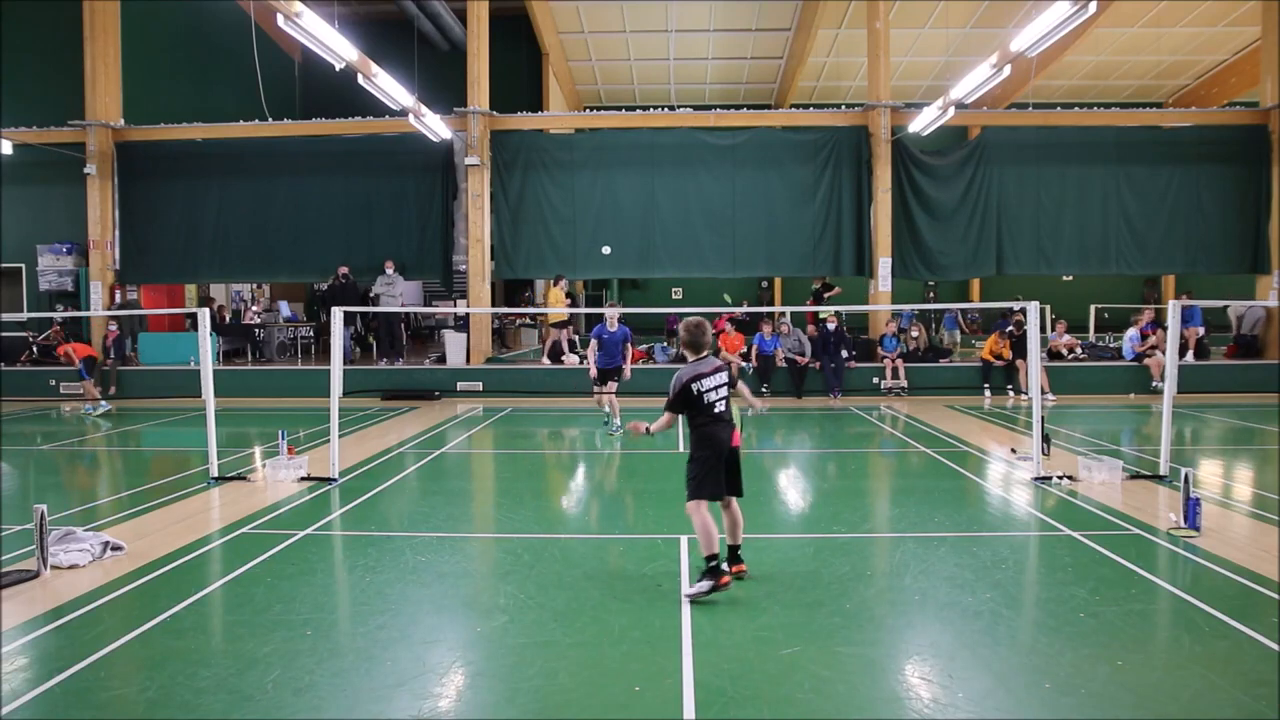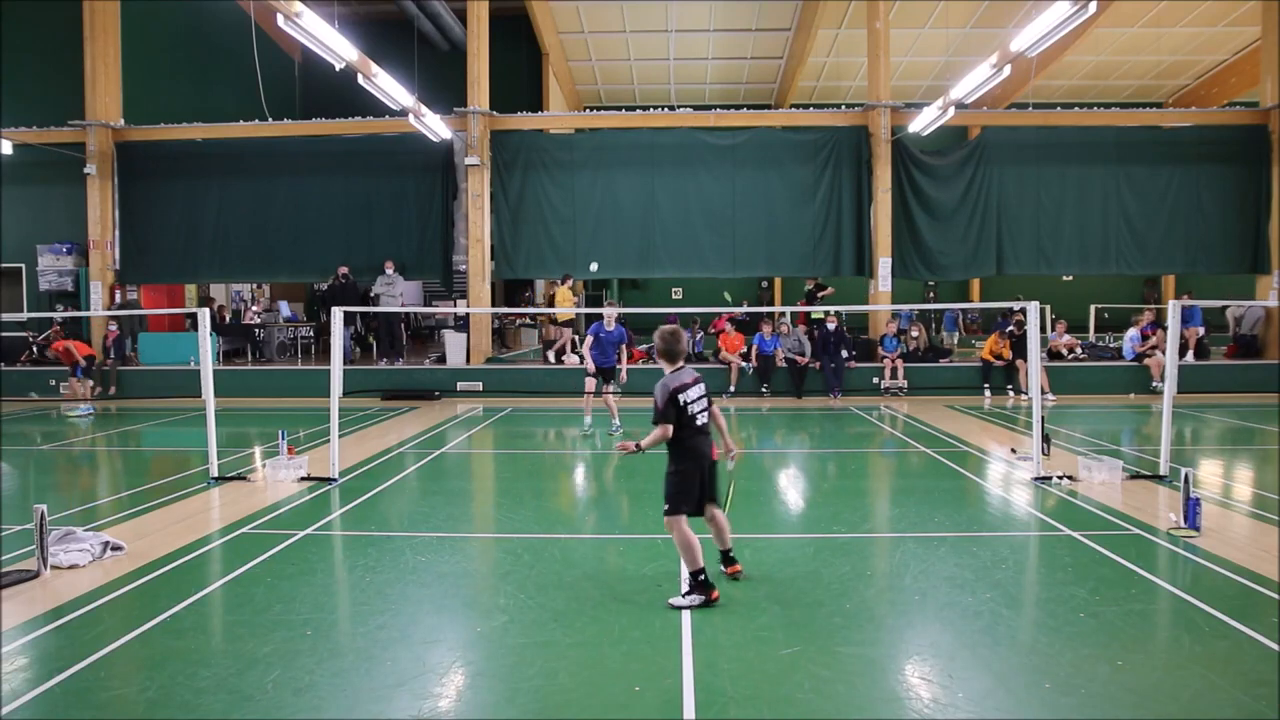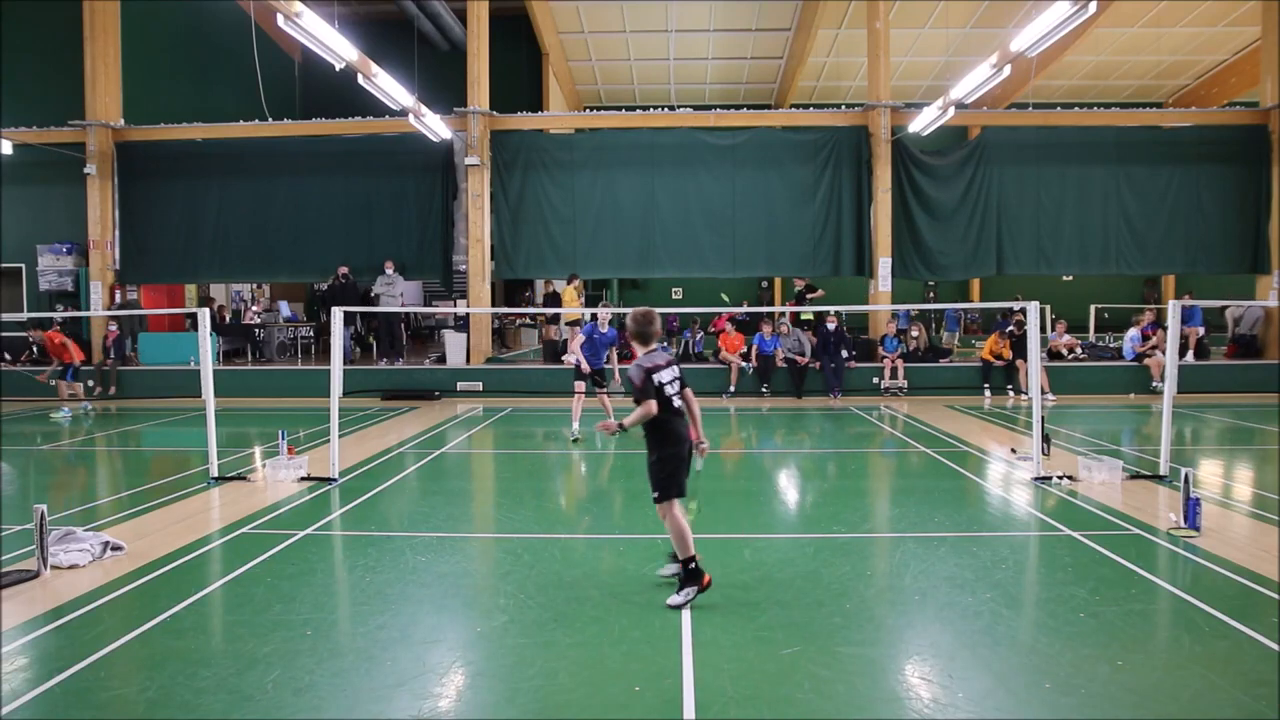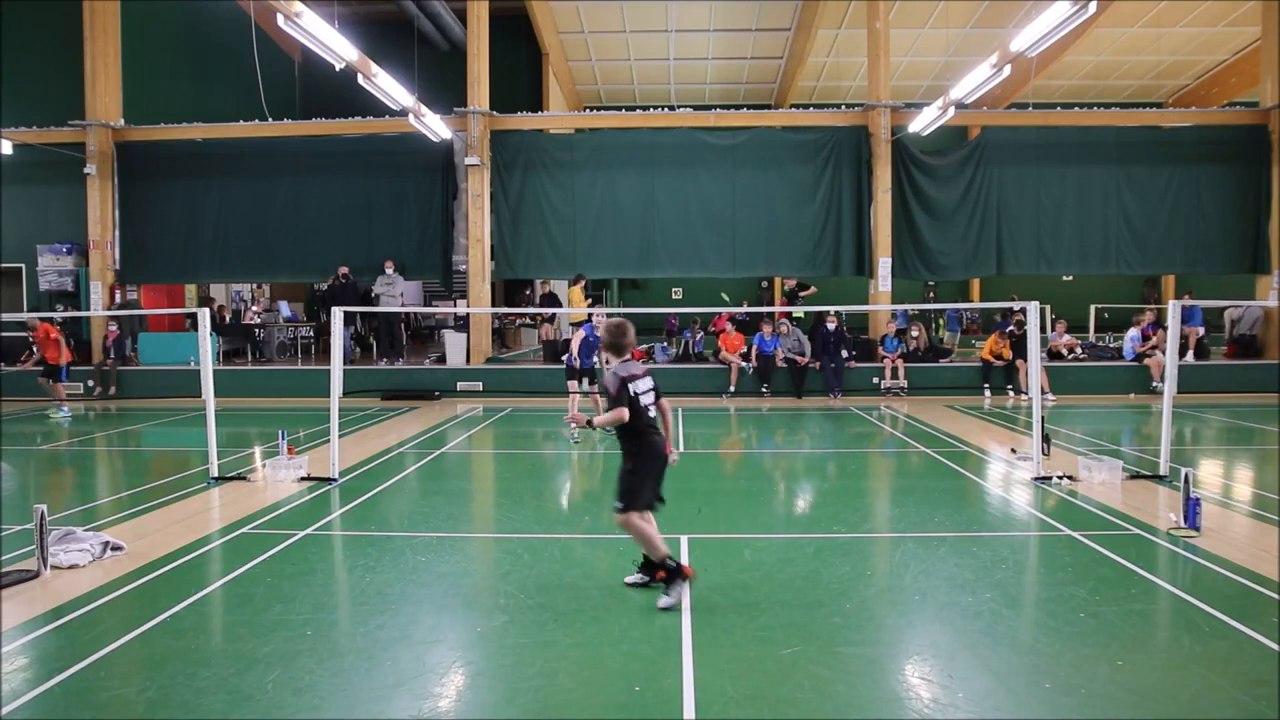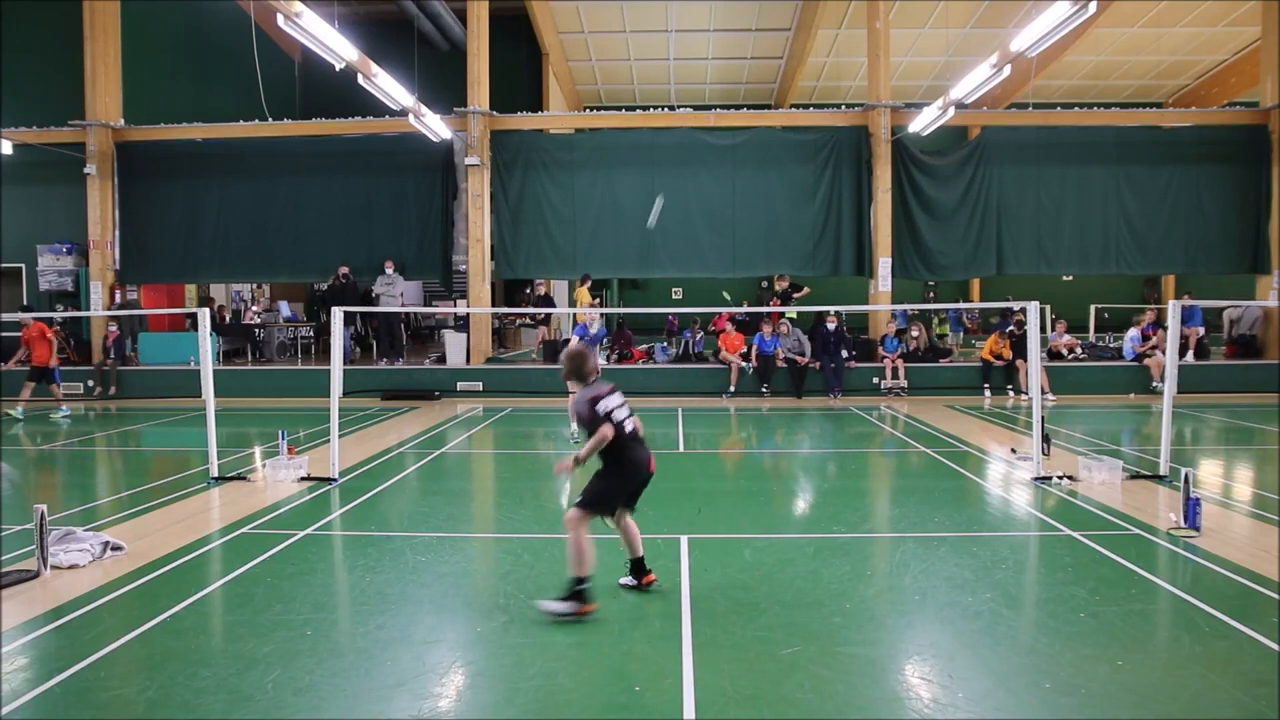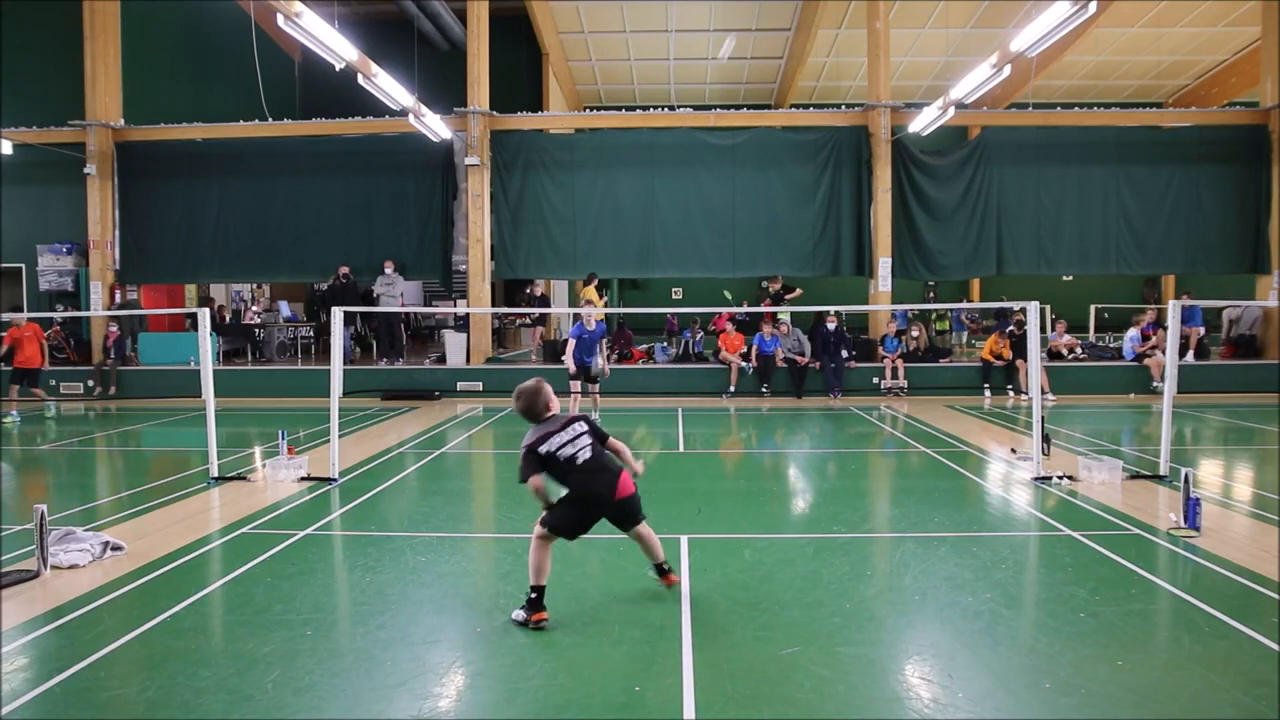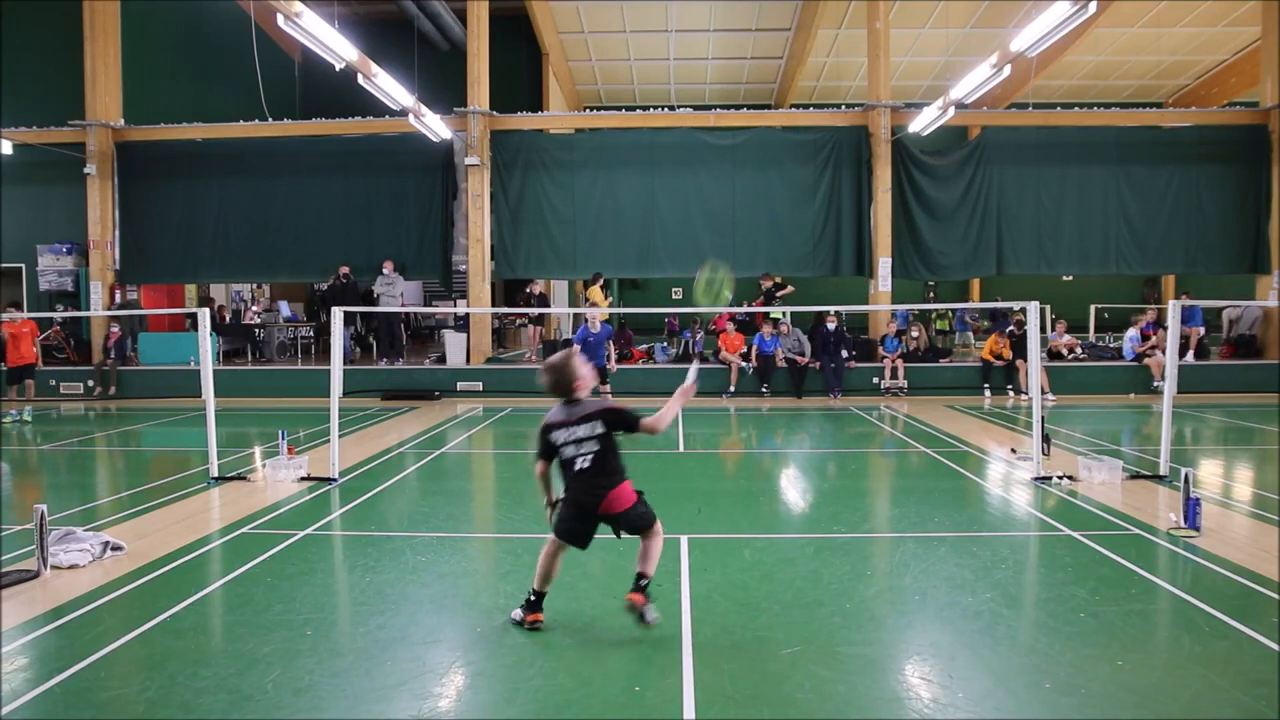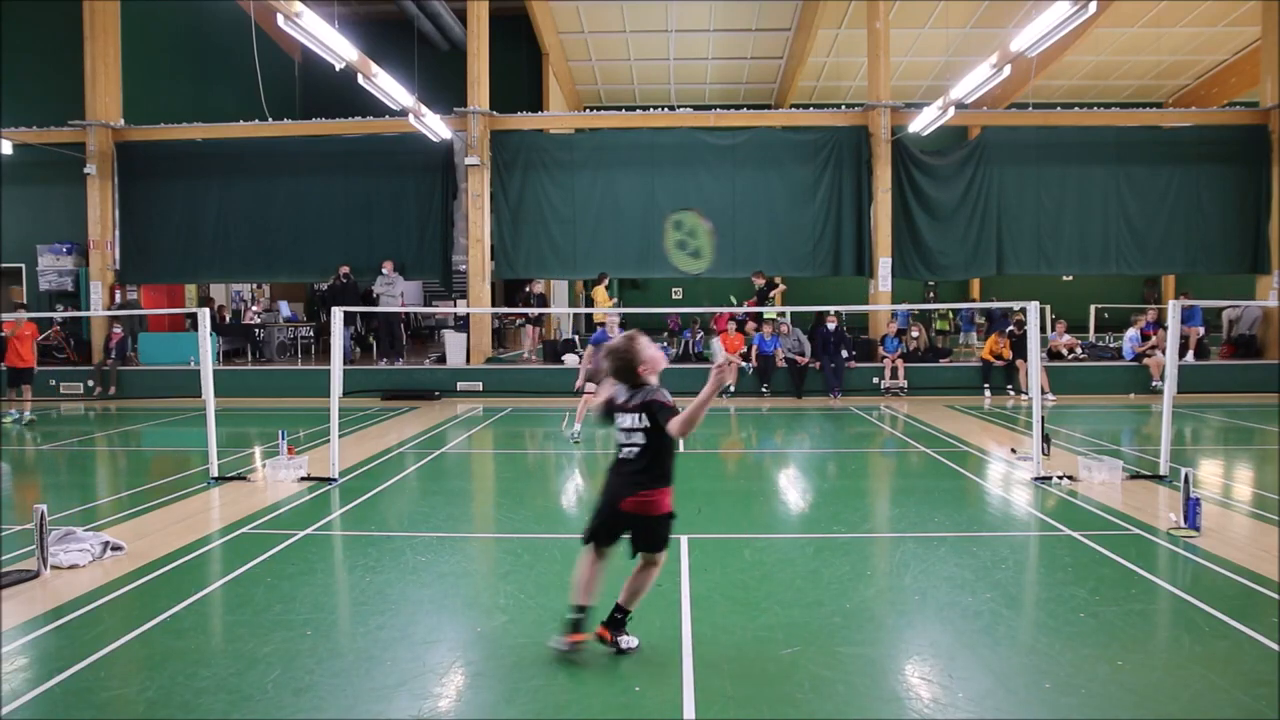
dt=0.2s
person 1, frame 1
left shoulder: (683, 377)
right shoulder: (720, 366)
left elbow: (670, 419)
right elbow: (737, 385)
left wrist: (648, 429)
right wrist: (753, 402)
left hip: (705, 443)
right hip: (729, 438)
left knee: (696, 506)
right knee: (728, 501)
left ankle: (714, 572)
right ankle: (735, 560)
person 1, frame 2
left shoulder: (665, 387)
right shoulder: (696, 377)
left elbow: (665, 432)
right elbow: (714, 412)
left wrist: (638, 446)
right wrist: (728, 443)
left hip: (684, 458)
right hip: (706, 451)
left knee: (674, 521)
right knee: (710, 510)
left ankle: (702, 586)
right ankle: (729, 561)
person 1, frame 3
left shoulder: (639, 368)
right shoulder: (670, 361)
left elbow: (650, 409)
right elbow: (689, 398)
left wrist: (621, 425)
right wrist: (699, 436)
left hip: (664, 442)
right hip: (682, 436)
left knee: (666, 508)
right knee: (671, 500)
left ankle: (694, 575)
right ankle: (679, 559)
person 1, frame 4
left shoulder: (615, 377)
right shoulder: (643, 371)
left elbow: (622, 415)
right elbow: (664, 408)
left wrist: (590, 422)
right wrist: (669, 446)
left hip: (640, 454)
right hip: (656, 448)
left knee: (627, 518)
right knee: (639, 511)
left ankle: (675, 570)
right ankle: (651, 568)
person 1, frame 5
left shoulder: (583, 401)
right shoulder: (611, 390)
left elbow: (605, 434)
right elbow: (636, 425)
left wrist: (577, 460)
left hip: (621, 465)
right hip: (643, 461)
left knee: (575, 519)
right knee: (619, 514)
left ankle: (578, 596)
right ankle: (640, 572)
person 1, frame 6
left shoulder: (531, 443)
right shoulder: (579, 420)
left elbow: (535, 483)
right elbow: (614, 445)
left wrist: (548, 506)
right wrist: (634, 466)
left hip: (588, 495)
right hip: (618, 486)
left knee: (542, 536)
right knee: (637, 528)
left ankle: (535, 607)
right ankle: (665, 572)
person 1, frame 7
left shoulder: (550, 422)
right shoulder: (602, 410)
left elbow: (542, 469)
right elbow: (654, 426)
left wrist: (550, 499)
right wrist: (680, 396)
left hip: (579, 500)
right hip: (616, 496)
left knee: (555, 544)
right knee: (653, 533)
left ankle: (533, 608)
right ankle: (639, 592)
person 1, frame 8
left shoulder: (618, 395)
right shoulder: (656, 400)
left elbow: (602, 404)
right elbow: (678, 430)
left wrist: (610, 382)
right wrist: (711, 388)
left hip: (615, 491)
right hip: (649, 499)
left knee: (594, 553)
right knee: (651, 560)
left ankle: (575, 625)
right ankle: (614, 625)
